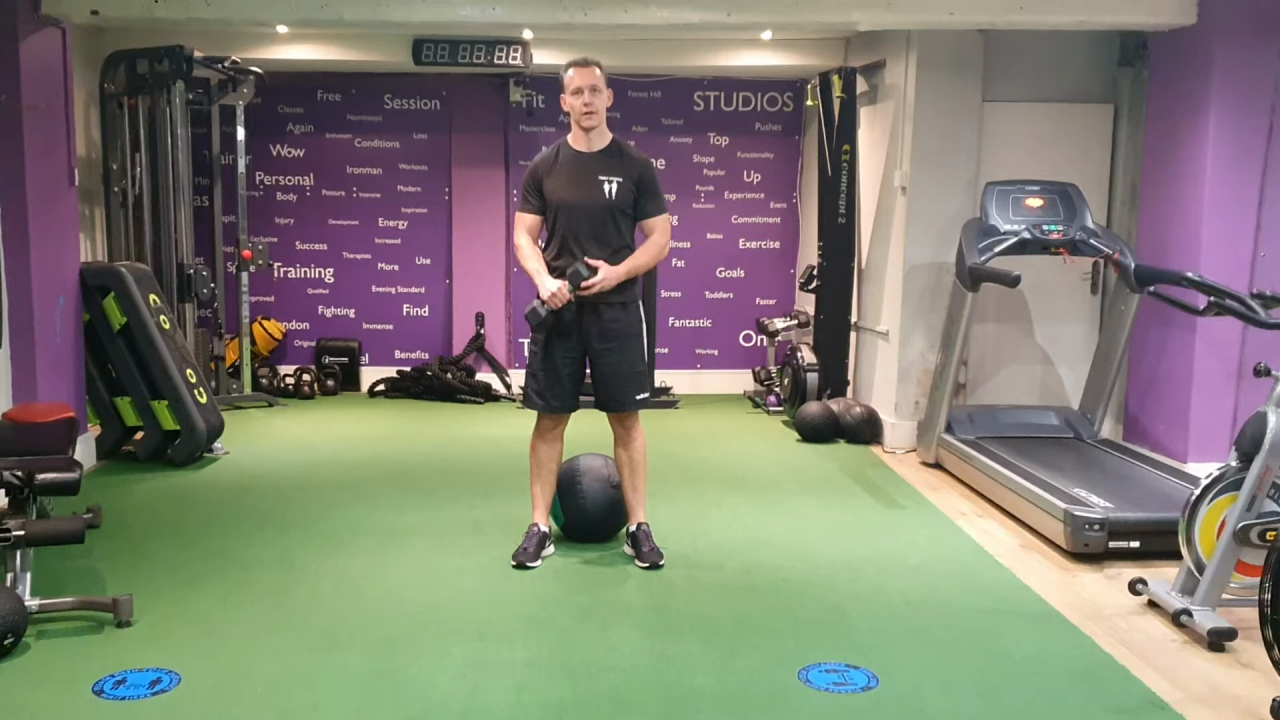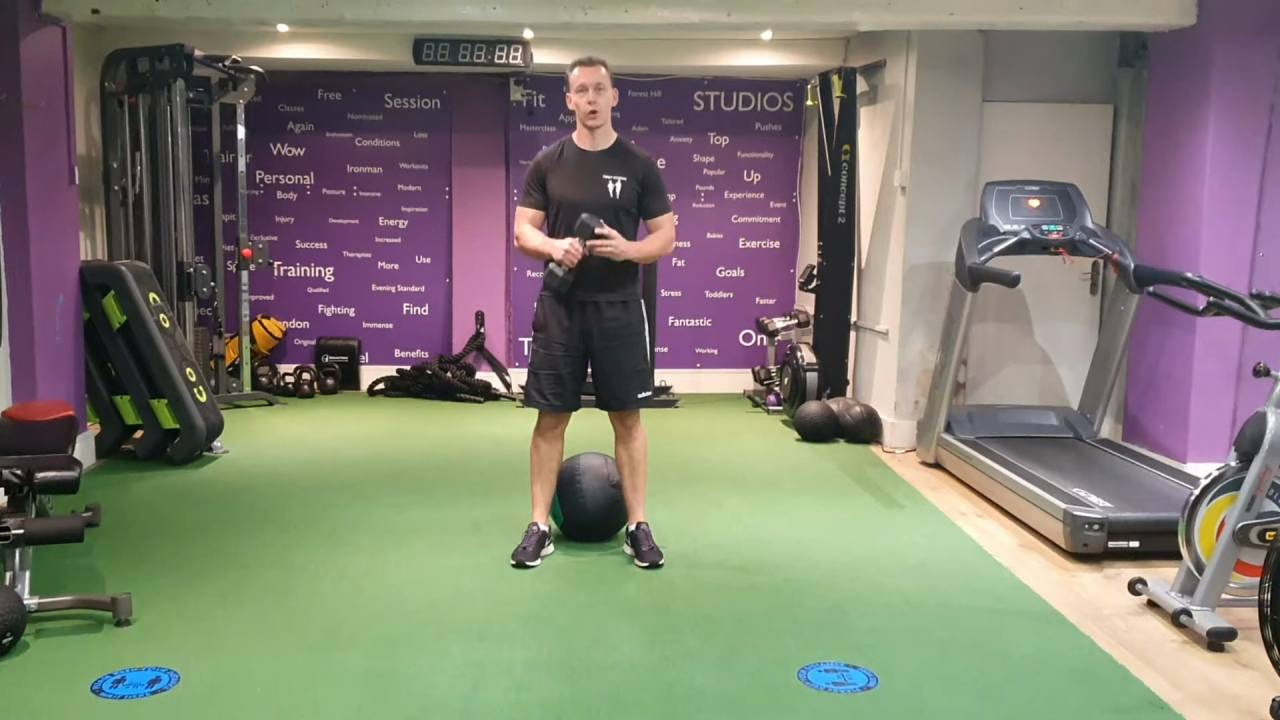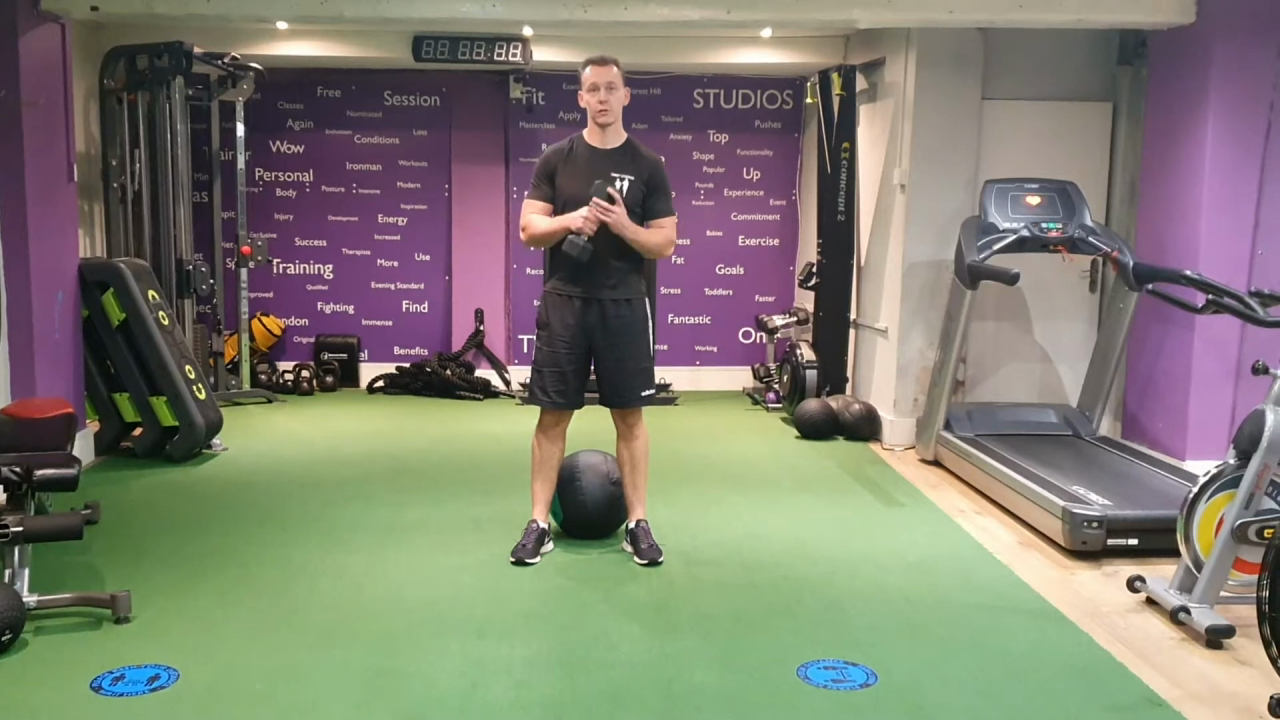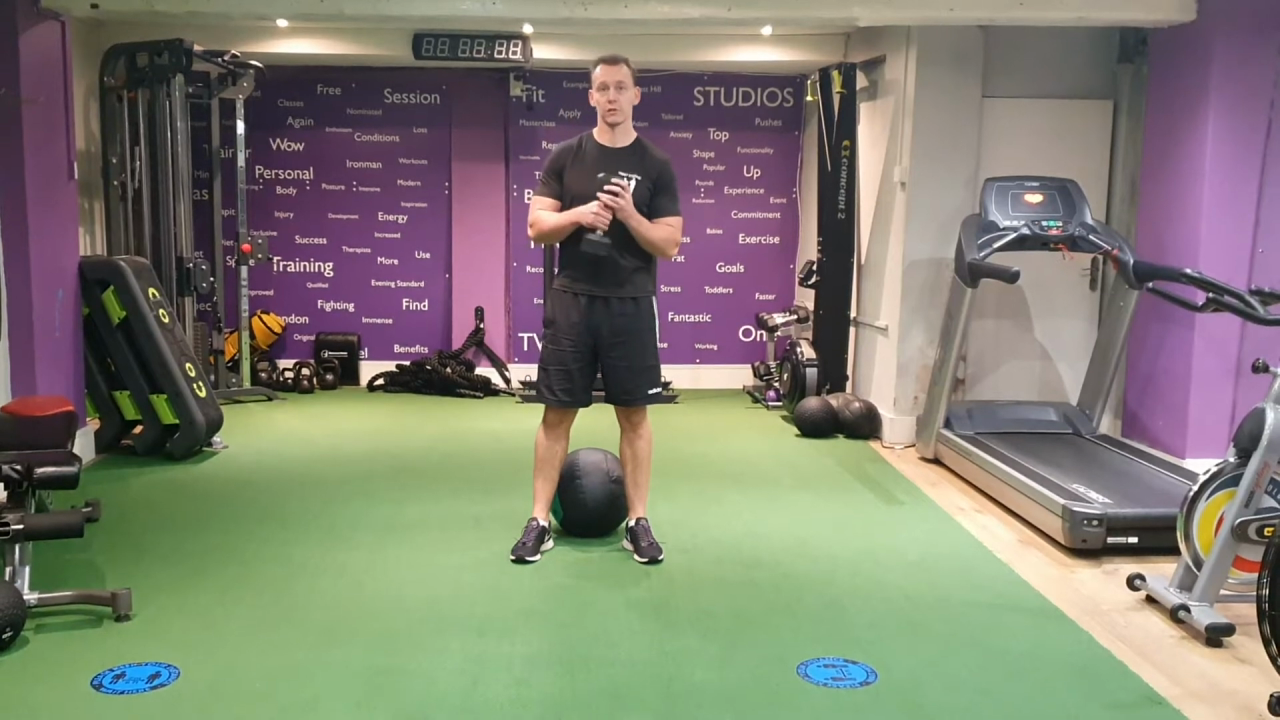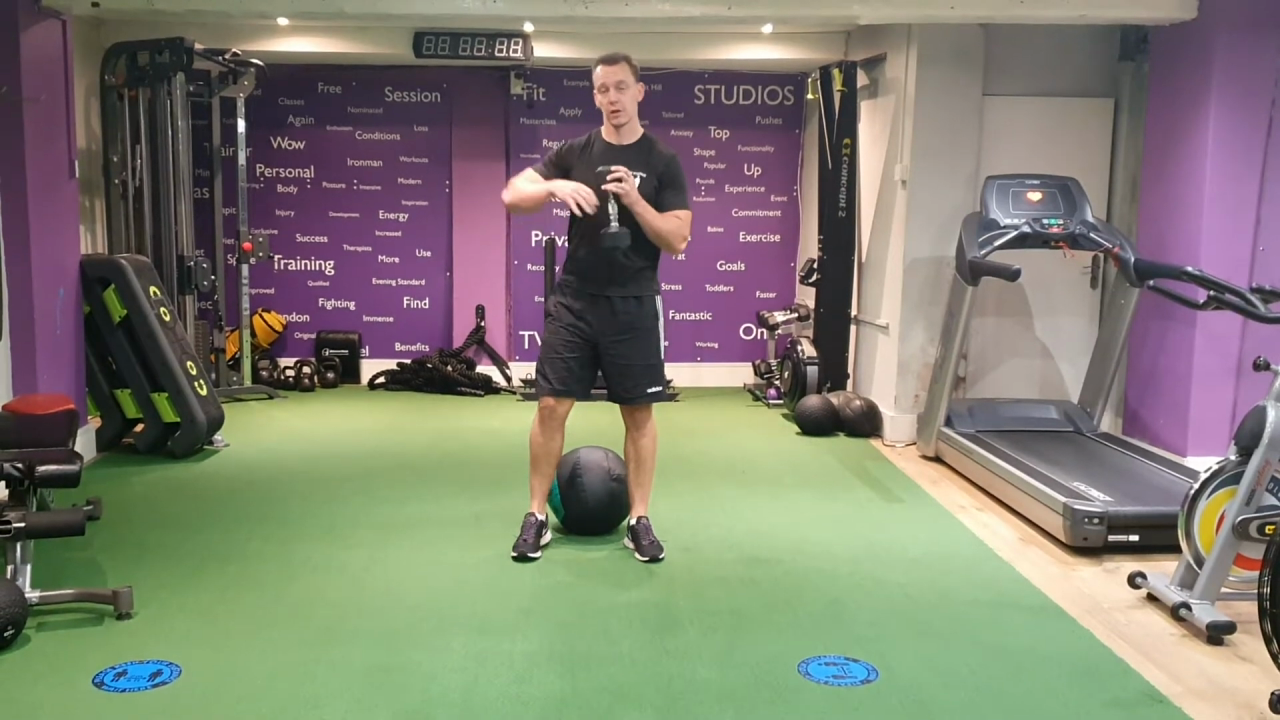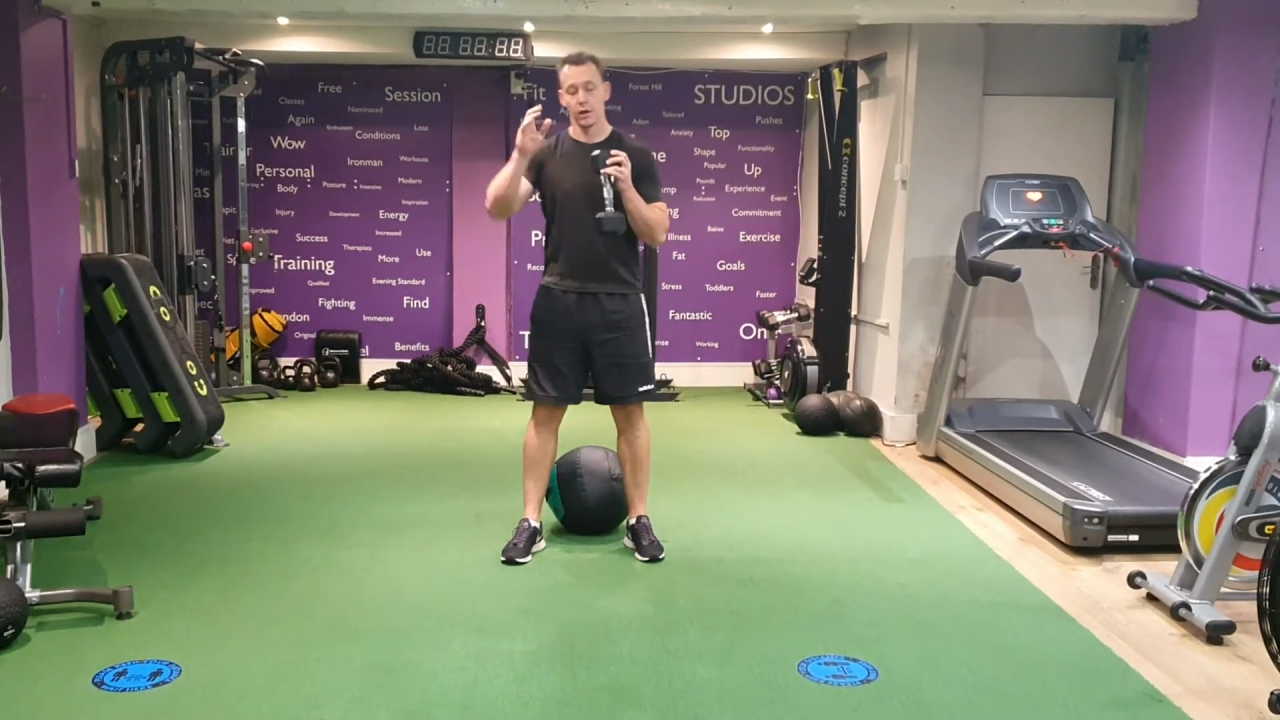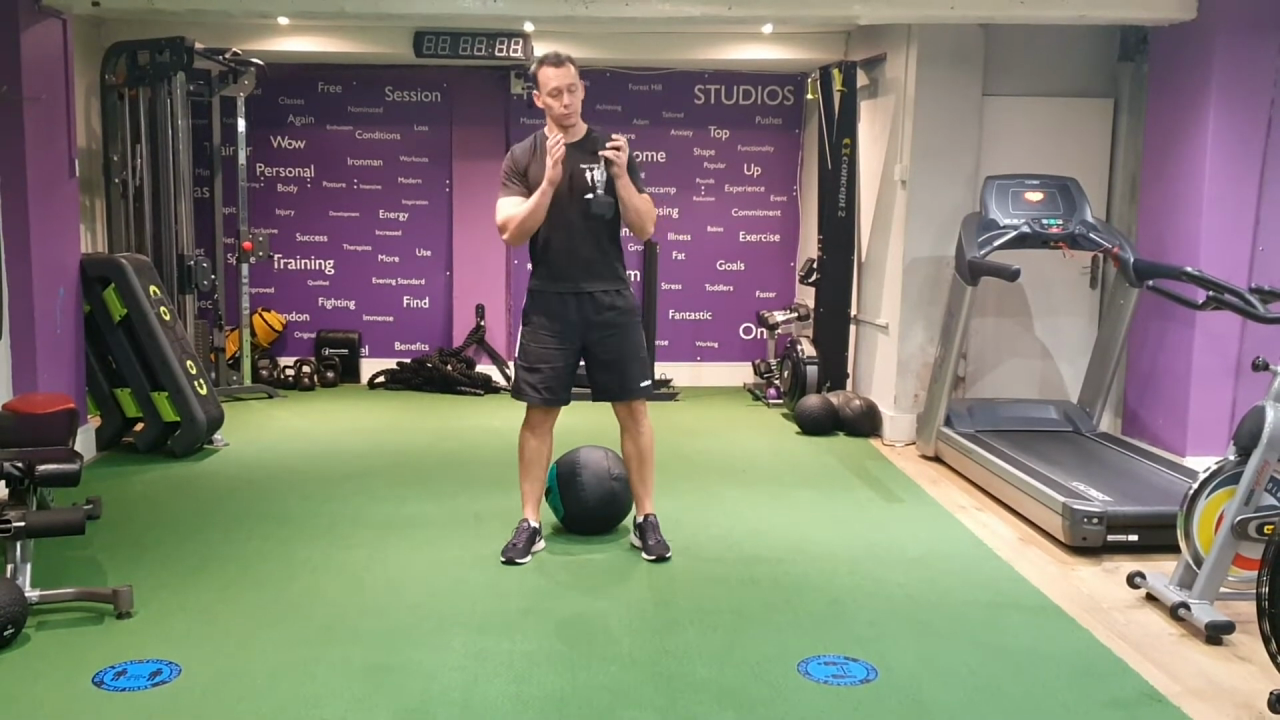
dt=0.3s
person 1, frame 1
left shoulder: (635, 165)
right shoulder: (544, 166)
left elbow: (659, 237)
right elbow: (523, 237)
left wrist: (618, 273)
right wrist: (544, 279)
left hip: (617, 310)
right hip: (558, 311)
left knee: (627, 419)
right knee: (549, 420)
left ankle: (638, 527)
right ankle: (540, 527)
person 1, frame 2
left shoulder: (639, 165)
right shoulder: (548, 163)
left elbow: (665, 236)
right elbow: (522, 231)
left wrist: (629, 250)
right wrist: (552, 245)
left hip: (620, 309)
right hip: (560, 306)
left knee: (628, 417)
right knee: (550, 417)
left ankle: (638, 526)
right ankle: (539, 527)
person 1, frame 3
left shoulder: (647, 165)
right shoulder: (556, 158)
left elbow: (665, 244)
right elbow: (528, 230)
left wrist: (622, 225)
right wrist: (568, 221)
left hip: (624, 306)
right hip: (563, 303)
left knee: (629, 416)
right knee: (552, 416)
left ankle: (637, 524)
right ankle: (539, 524)
person 1, frame 4
left shoulder: (656, 165)
right shoulder: (565, 156)
left elbow: (669, 244)
right elbow: (536, 228)
left wrist: (628, 214)
right wrist: (579, 214)
left hip: (631, 304)
right hip: (571, 301)
left knee: (634, 415)
right knee: (557, 413)
left ankle: (637, 522)
right ankle: (539, 522)
person 1, frame 5
left shoulder: (663, 160)
right shoulder: (575, 151)
left elbow: (677, 239)
right elbow: (512, 196)
left wrist: (634, 200)
right wrist: (556, 186)
left hip: (633, 303)
right hip: (575, 298)
left knee: (638, 412)
right knee: (551, 406)
left ankle: (638, 521)
right ankle: (537, 517)
person 1, frame 6
left shoulder: (635, 154)
right shoulder: (547, 152)
left elbow: (657, 234)
right elbow: (497, 209)
left wrist: (625, 186)
right wrist: (521, 155)
left hip: (618, 300)
right hip: (559, 299)
left knee: (630, 412)
right knee: (545, 411)
left ankle: (638, 521)
right ankle: (531, 522)
person 1, frame 7
left shoulder: (612, 151)
right shoulder: (523, 156)
left elbow: (647, 228)
right elbow: (510, 233)
left wrist: (620, 176)
right wrist: (550, 181)
left hip: (611, 297)
right hip: (550, 300)
left knee: (633, 409)
right knee: (540, 412)
left ankle: (646, 520)
right ankle: (530, 524)
